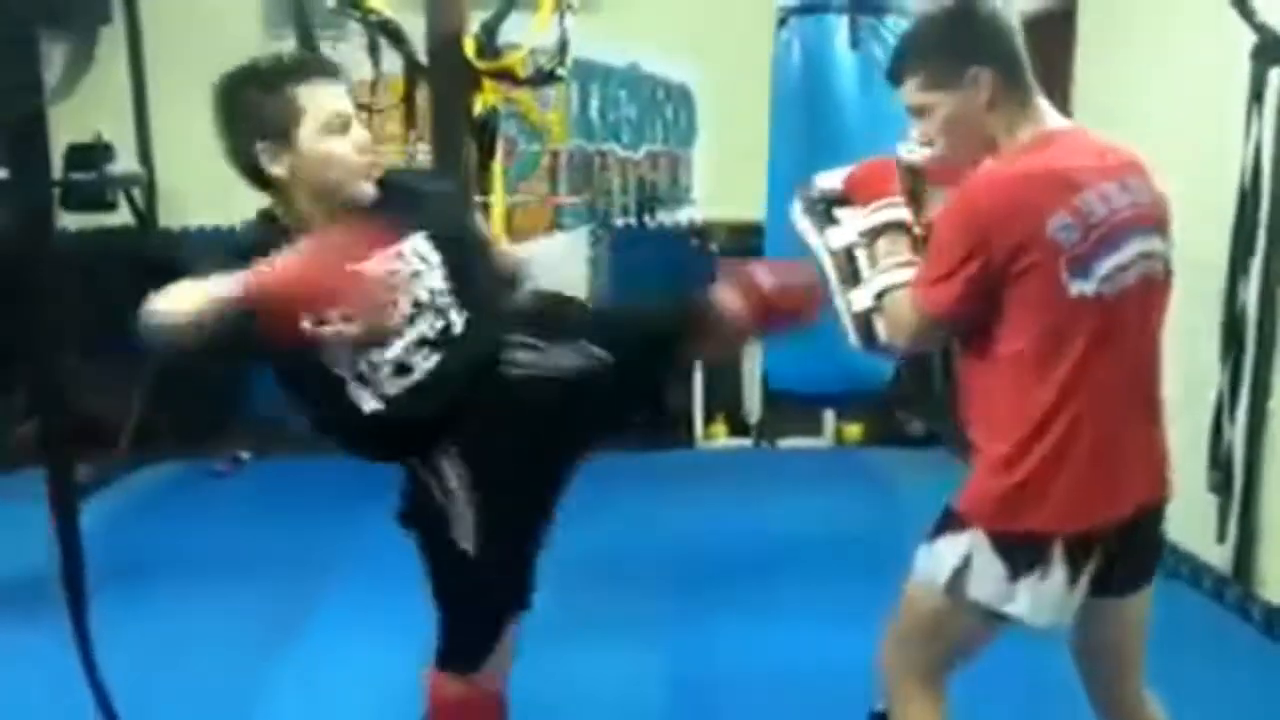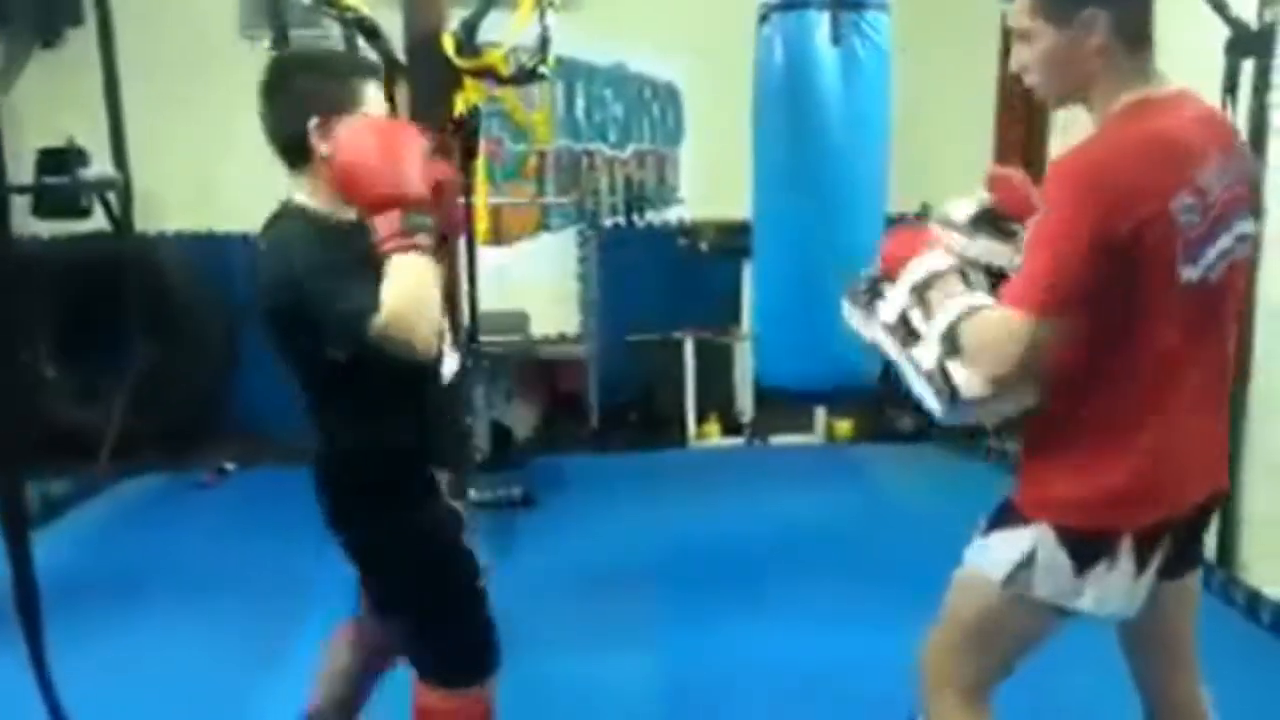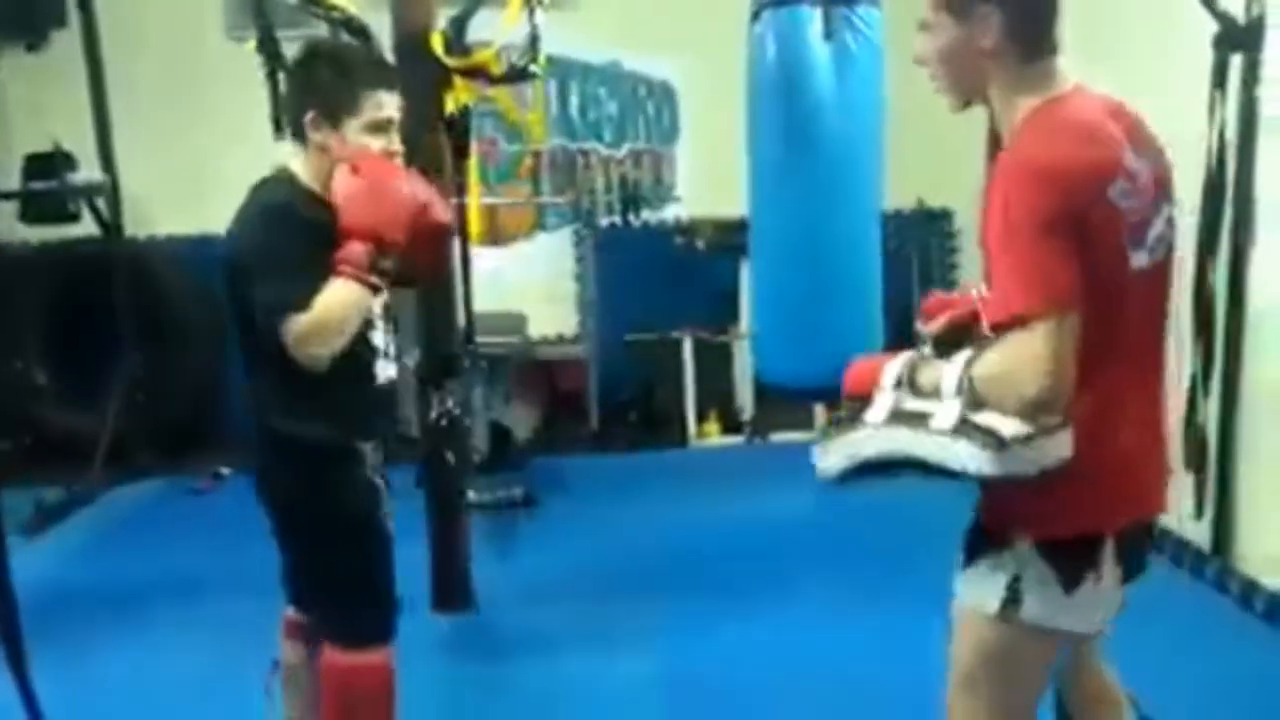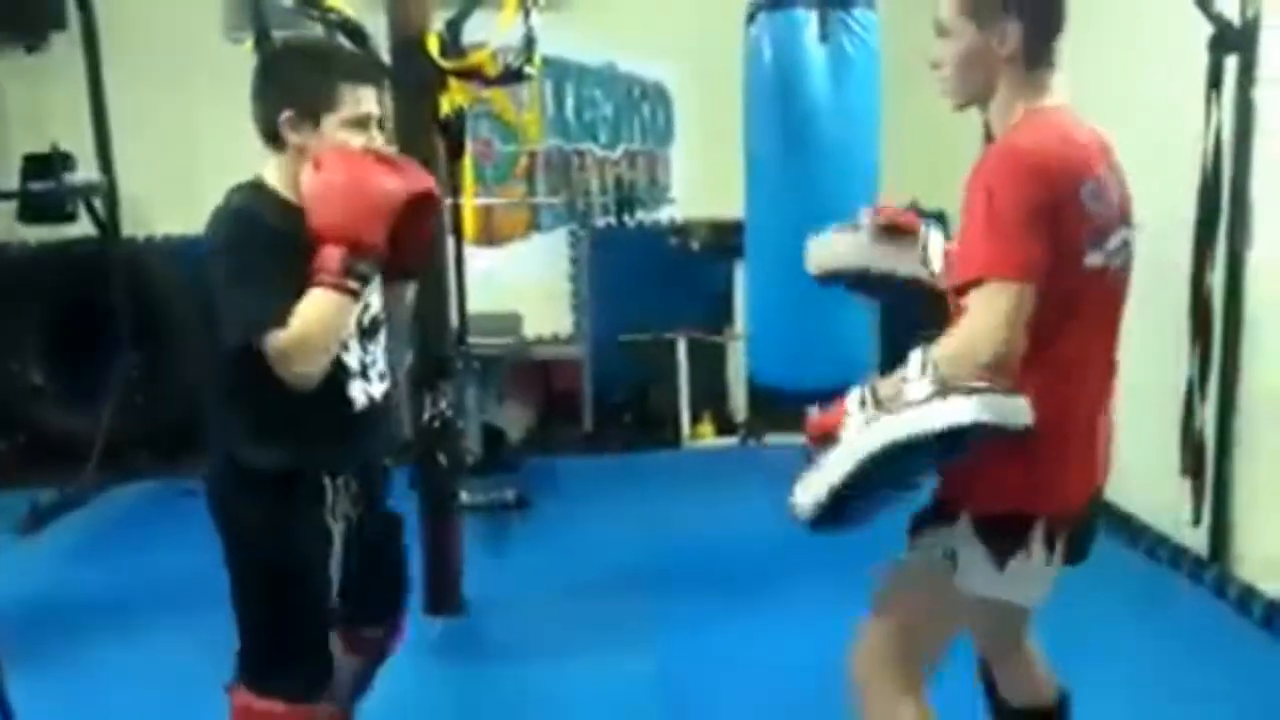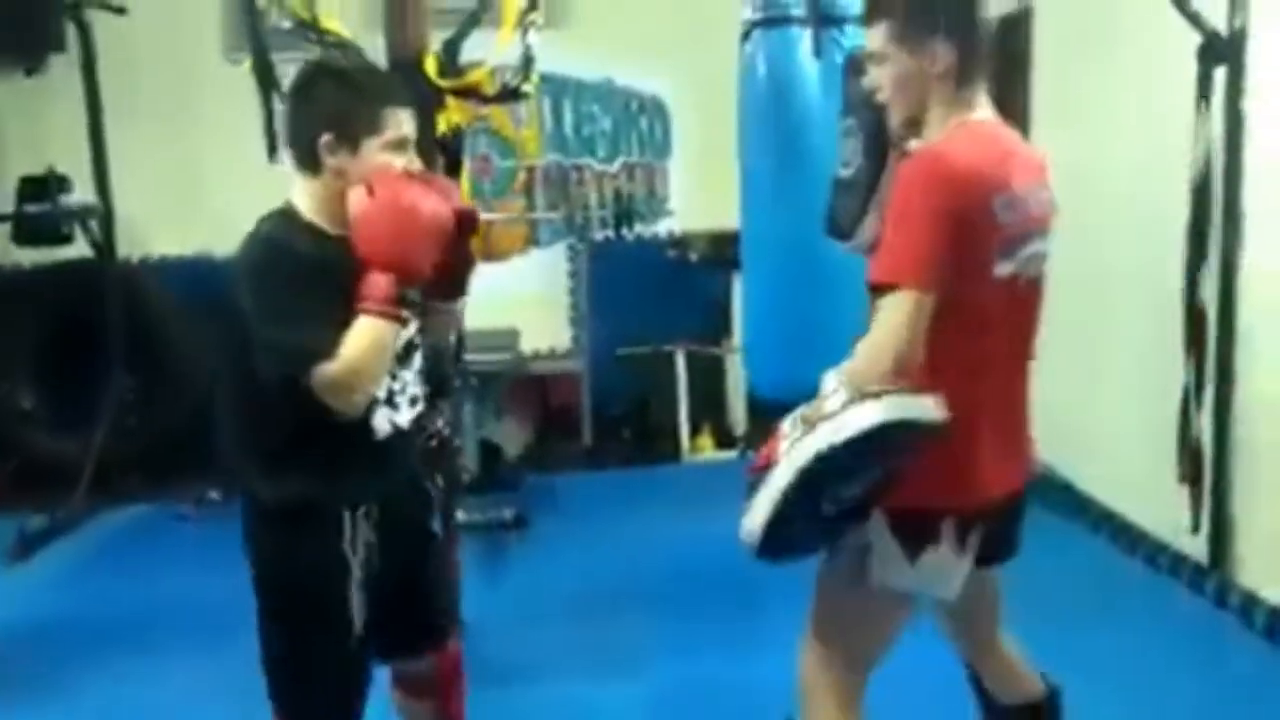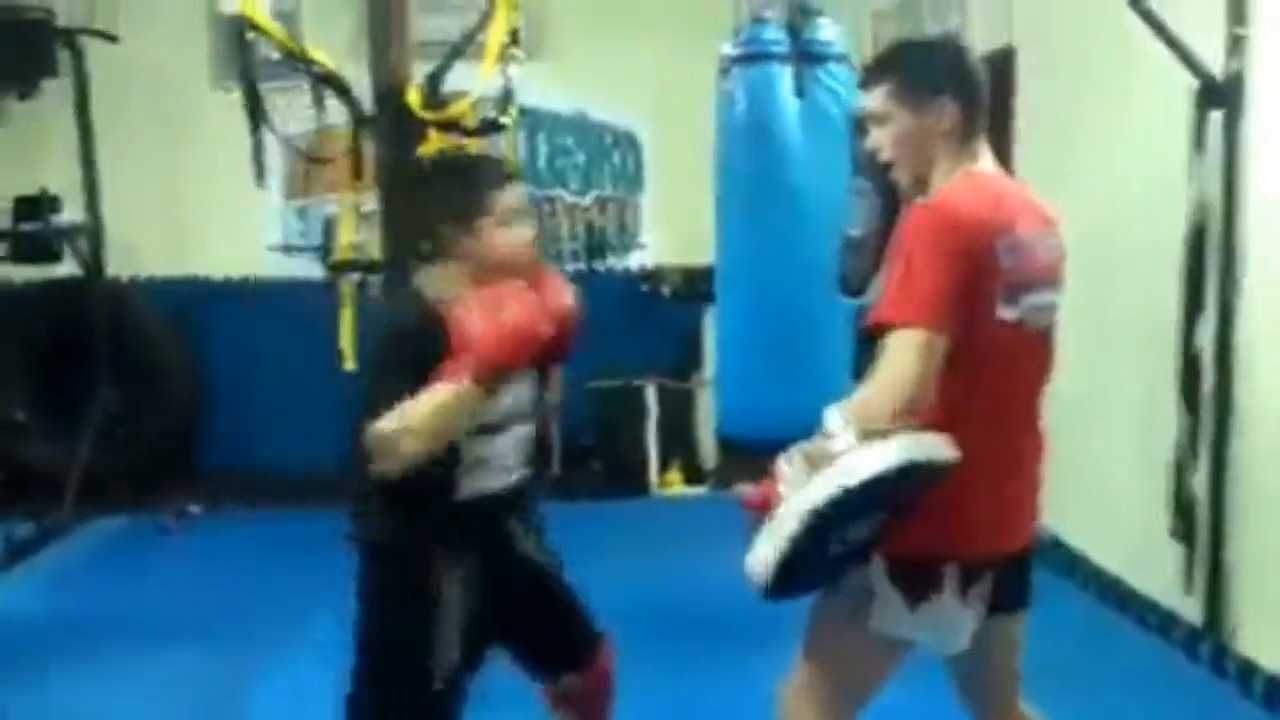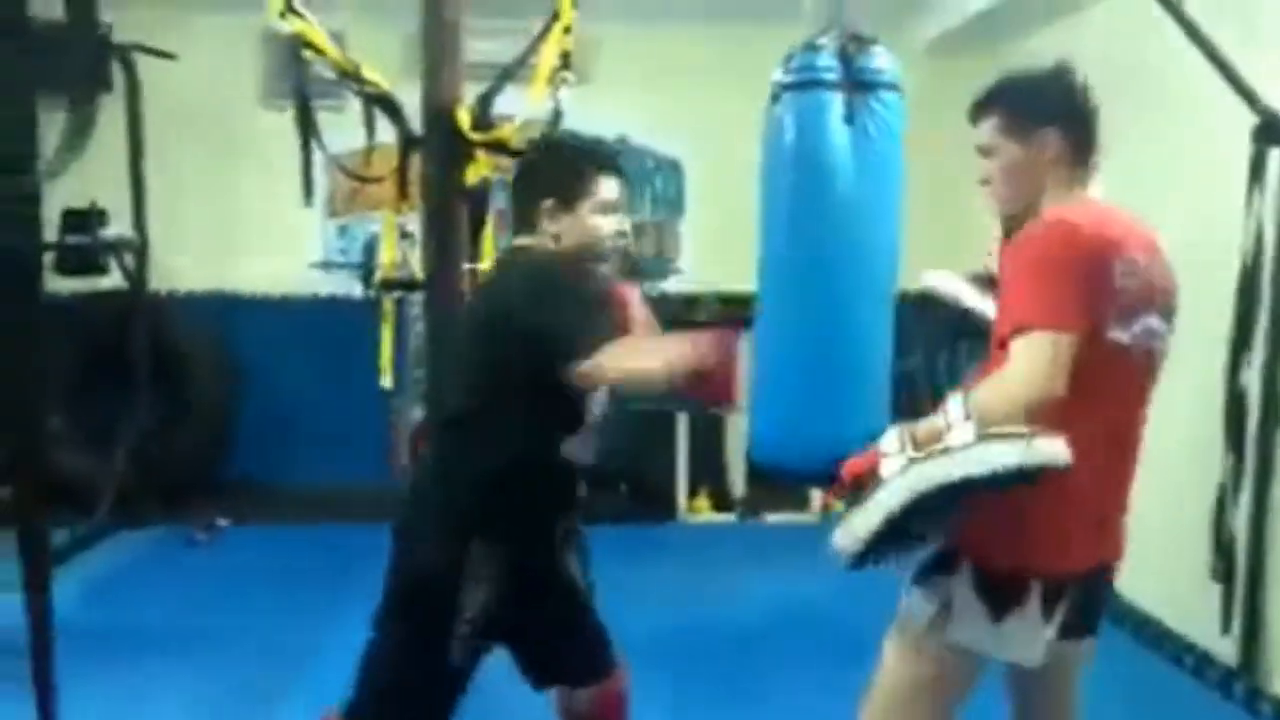
dt=0.4s
person 1, frame 1
left shoulder: (991, 200)
right shoulder: (1127, 175)
left elbow: (906, 332)
left wrist: (878, 223)
left hip: (1031, 501)
right hip: (1131, 488)
person 1, frame 2
left shoulder: (1098, 172)
right shoulder: (1219, 140)
left elbow: (1000, 359)
left wrist: (939, 280)
right wrist: (1042, 249)
left hip: (1088, 493)
right hip: (1183, 473)
person 1, frame 3
left shoulder: (1032, 168)
right shoulder: (1116, 126)
left elbow: (1035, 381)
left wrist: (923, 377)
right wrist: (987, 314)
left hip: (1059, 491)
right hip: (1120, 467)
person 1, frame 4
left shoulder: (1018, 161)
right shoulder: (1084, 149)
left elbow: (990, 346)
left wrist: (877, 398)
right wrist: (931, 253)
left hip: (1011, 477)
right hip: (1059, 462)
right knee: (1002, 641)
person 1, frame 5
left shoulder: (935, 171)
right shoulder: (1020, 165)
left elbow: (894, 351)
right elbow: (876, 239)
left hip: (926, 475)
right hip: (993, 464)
right knee: (981, 639)
person 1, frame 6
left shoulder: (941, 219)
right shoulder: (1033, 220)
left elbow: (898, 395)
left wrist: (801, 463)
left hip: (932, 522)
right hip: (1001, 517)
person 1, frame 7
left shoulder: (1055, 239)
right shoulder: (1145, 254)
left elbow: (1033, 386)
left wrist: (911, 439)
left hip: (1010, 542)
right hip: (1087, 541)
person 2, frame 1
left shoulder: (403, 195)
right shoulder: (251, 267)
left elbow: (484, 255)
right elbow: (166, 312)
right wrist: (243, 290)
left hip: (519, 366)
right hip: (438, 448)
right knee: (478, 630)
person 2, frame 2
left shoulder: (348, 219)
right shoulder: (300, 252)
left elbow: (413, 311)
right elbow: (415, 331)
left wrist: (418, 207)
right wrist: (405, 219)
left hip: (402, 458)
right hip: (386, 478)
left knee: (393, 605)
right knee: (461, 655)
person 2, frame 3
left shoulder: (342, 203)
right shoulder: (273, 218)
left elbow: (367, 313)
right elbow: (312, 341)
left wrist: (409, 242)
right wrist: (370, 247)
left hip: (339, 446)
right hip: (313, 454)
left knee: (317, 610)
right knee: (362, 619)
person 2, frame 4
left shoulder: (333, 208)
right shoulder: (246, 228)
left elbow: (376, 323)
right elbow: (297, 359)
left wrist: (398, 246)
right wrist: (349, 252)
left hip: (350, 468)
right hip: (281, 490)
left knee: (376, 619)
person 2, frame 5
left shoulder: (368, 232)
right shoulder: (274, 256)
left elbow: (433, 333)
right elbow: (344, 389)
left wrist: (443, 263)
right wrist: (390, 278)
left hip: (394, 490)
right hip: (315, 518)
left knee: (430, 656)
person 2, frame 6
left shoulder: (505, 300)
right shoulder: (408, 325)
right elbow: (387, 453)
left wrist: (547, 341)
right wrist: (474, 368)
left hip: (499, 532)
right hip: (421, 552)
left knee: (585, 670)
person 2, frame 7
left shoulder: (560, 287)
right shoulder: (528, 289)
right elbow: (607, 366)
left wrist: (620, 323)
right wrist: (693, 353)
left hip: (527, 534)
right hip: (462, 544)
